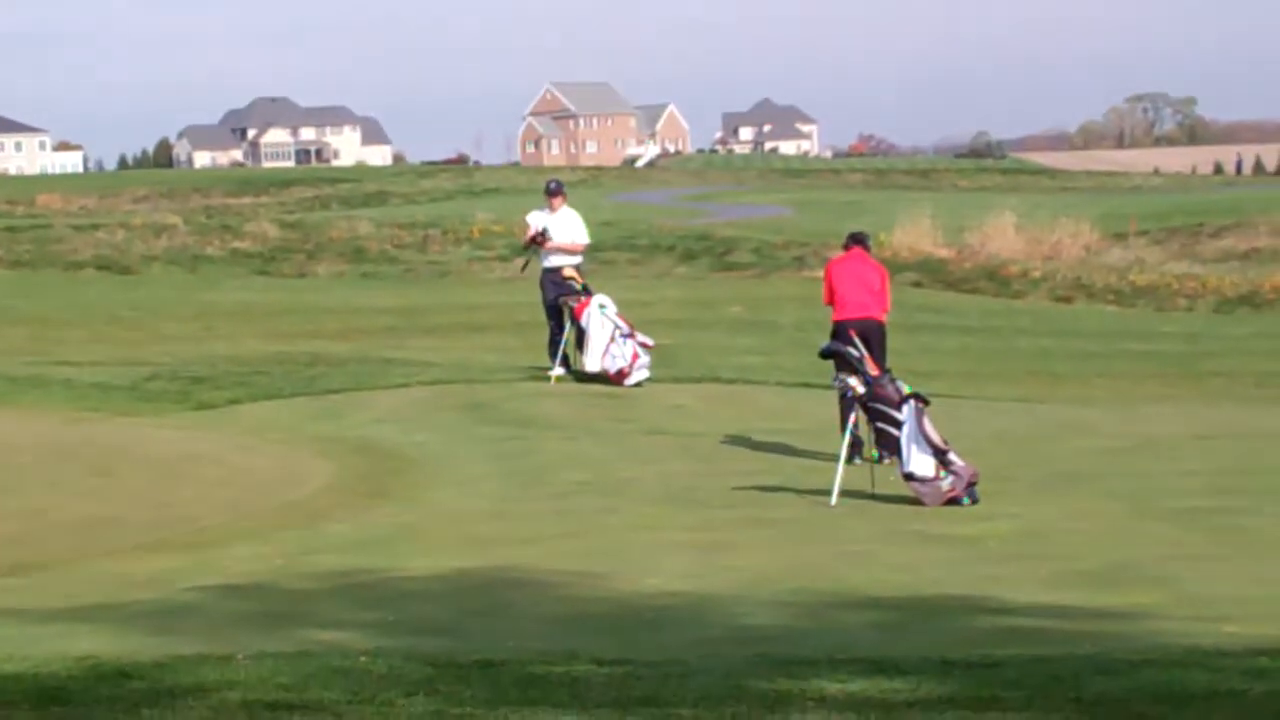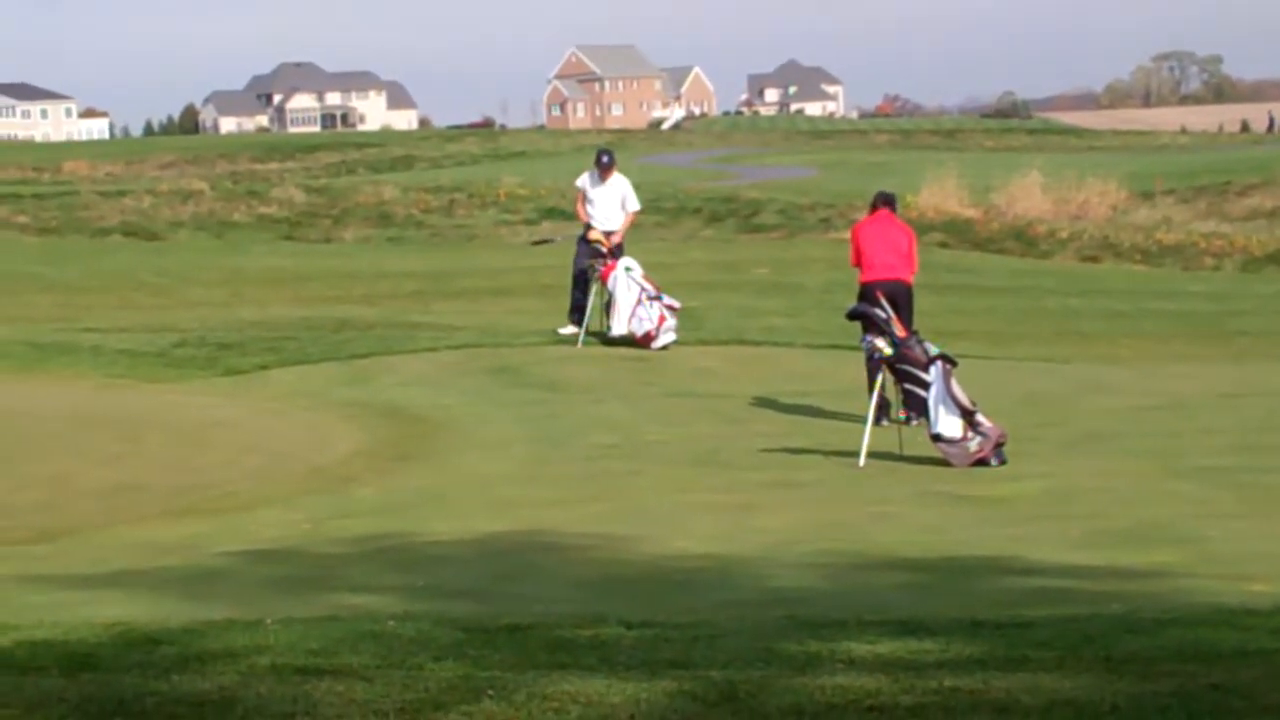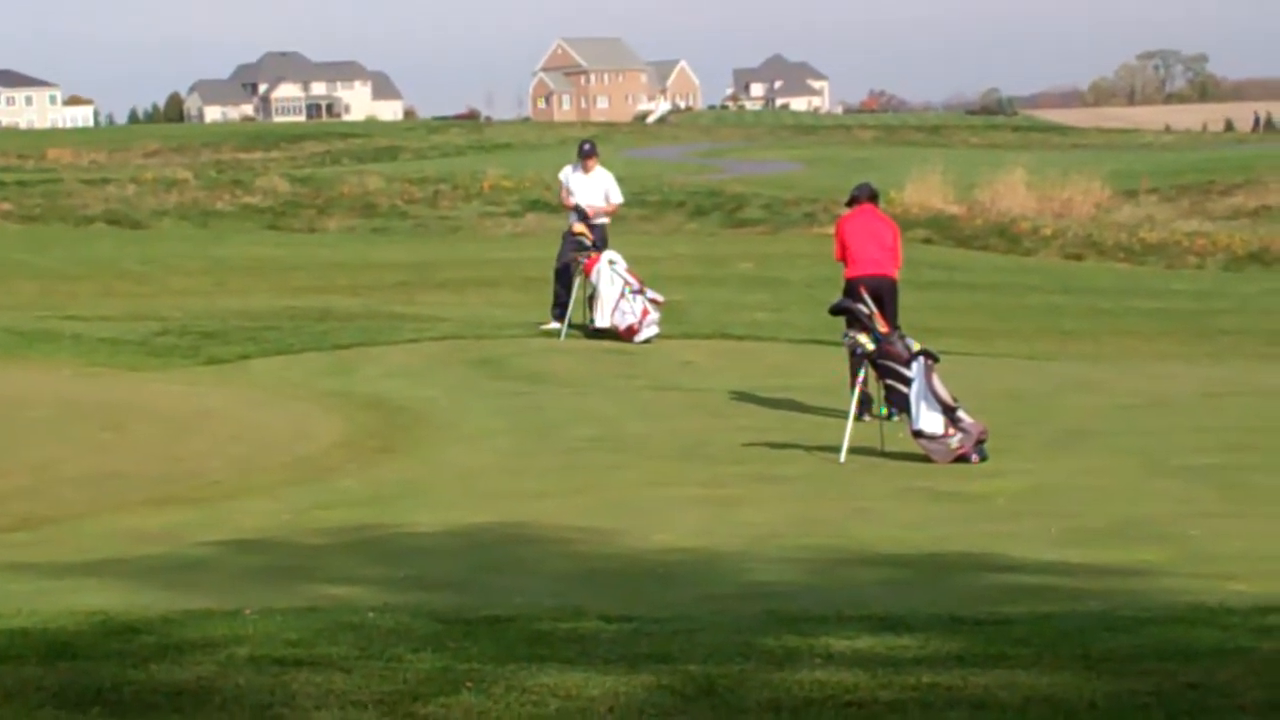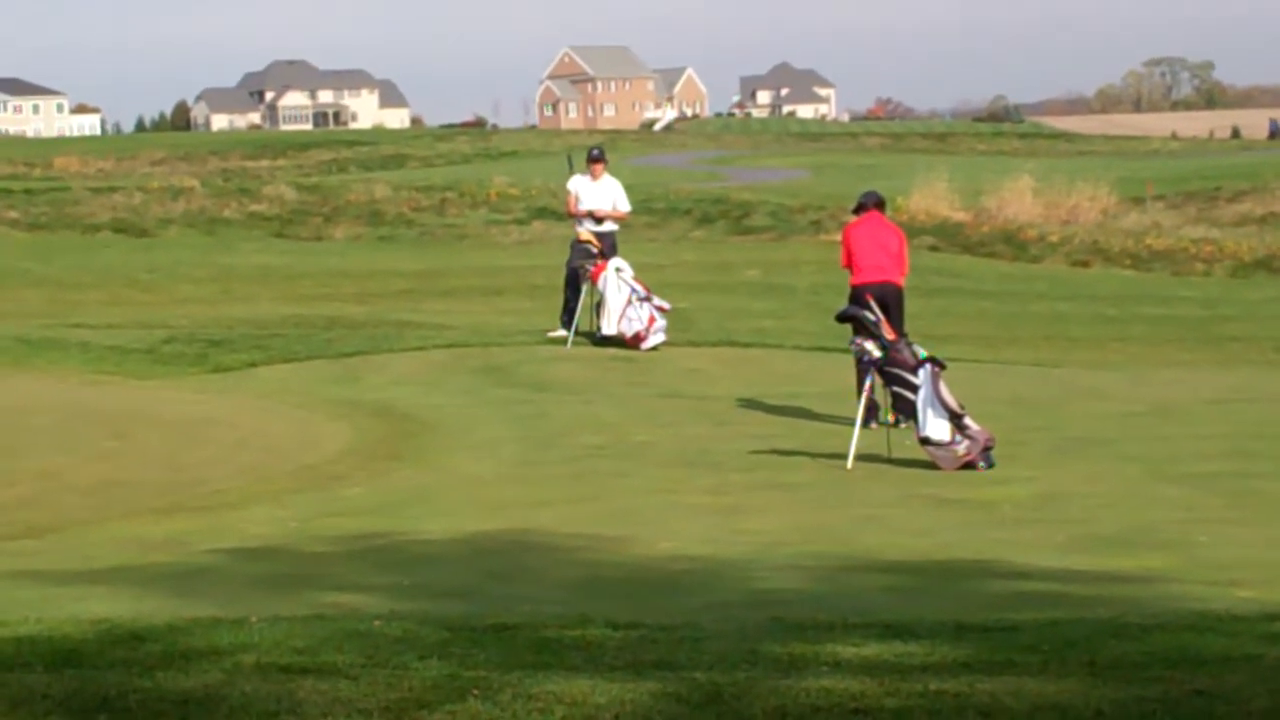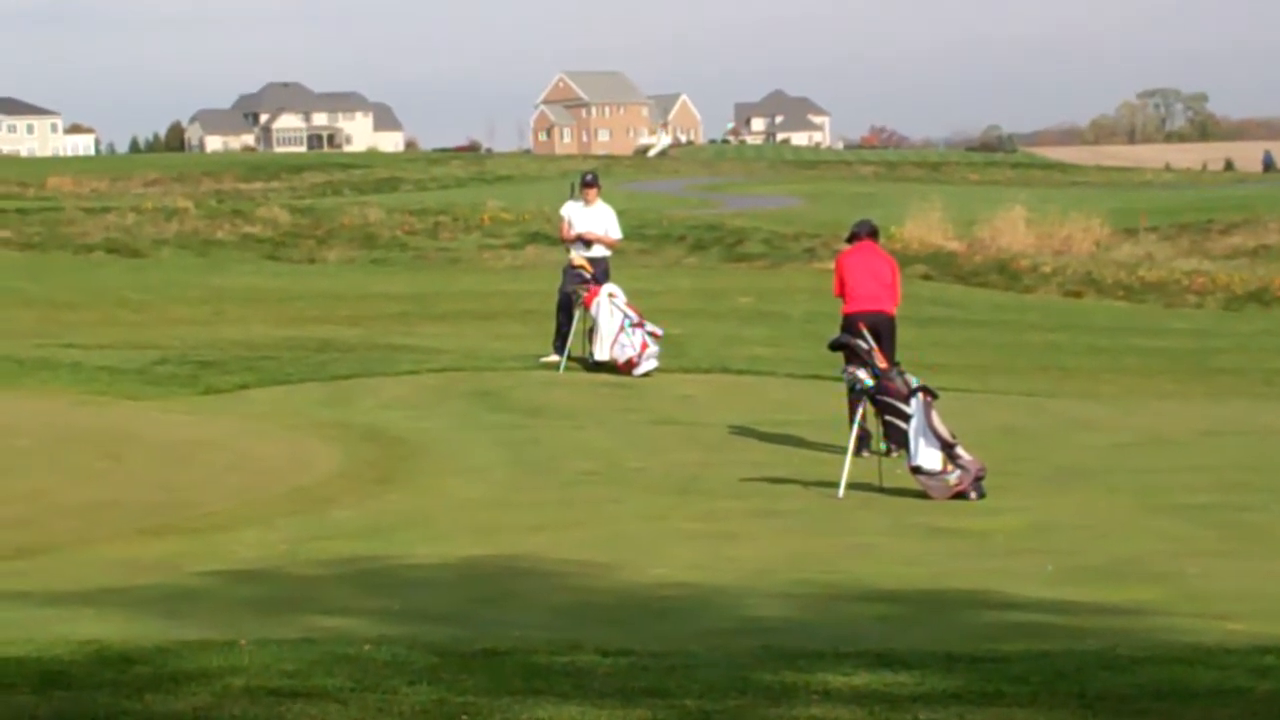
dt=1s
person 1, frame 1
left shoulder: (833, 266)
right shoulder: (878, 267)
left elbow: (828, 299)
right elbow: (886, 305)
left hip: (845, 325)
right hip: (874, 325)
left ankle: (854, 449)
person 1, frame 2
left shoulder: (860, 227)
right shoulder: (906, 229)
left elbow: (855, 261)
right elbow: (913, 266)
left hip: (872, 286)
right hip: (901, 286)
left knee: (874, 349)
left ankle: (881, 411)
right ankle: (913, 410)
person 1, frame 3
left shoulder: (844, 221)
right shoulder: (890, 223)
left elbow: (840, 256)
right elbow: (897, 262)
left hip: (857, 281)
right hip: (886, 281)
left ankle: (864, 406)
person 1, frame 4
left shoulder: (850, 228)
right shoulder: (896, 230)
left elbow: (846, 263)
right elbow: (903, 269)
left hip: (863, 288)
right hip: (892, 288)
left ankle: (870, 413)
person 1, frame 5
left shoulder: (844, 257)
right shoulder: (889, 260)
left elbow: (839, 292)
right elbow: (895, 299)
left hip: (855, 317)
right hip: (884, 318)
left ankle: (861, 442)
person 2, frame 1
left shoulder: (573, 217)
right shoulder: (538, 216)
left elbow: (581, 246)
right elbow: (526, 242)
left wrist: (556, 244)
right wrist: (533, 238)
left hip: (571, 271)
right hip: (549, 273)
right knee: (554, 319)
right ankle: (560, 363)
person 2, frame 2
left shoulder: (623, 184)
right shoulder: (586, 178)
left elbow: (631, 212)
right elbow: (579, 204)
left wrist: (619, 234)
right wrist: (586, 223)
left hip: (612, 236)
right hip: (590, 235)
right knee: (580, 274)
right ankle: (576, 322)
person 2, frame 3
left shoulder: (606, 177)
right shoulder: (568, 172)
left elbow: (616, 205)
right elbow: (563, 199)
left wrist: (597, 210)
right wrist: (576, 207)
left hip: (597, 230)
right knee: (562, 269)
right ankle: (559, 318)
person 2, frame 4
left shoulder: (614, 185)
right shoulder: (577, 181)
left elbow: (624, 214)
right elbow: (570, 210)
left wrist: (606, 213)
right wrist: (589, 212)
left hip: (606, 237)
right hip: (584, 235)
right knee: (572, 276)
right ankle: (566, 325)
person 2, frame 5
left shoulder: (607, 211)
right shoulder: (570, 207)
left elbow: (614, 242)
right elbow: (563, 236)
left wrist: (596, 237)
right wrist: (578, 236)
left hip: (599, 263)
right knee: (564, 302)
right ankle: (559, 350)
